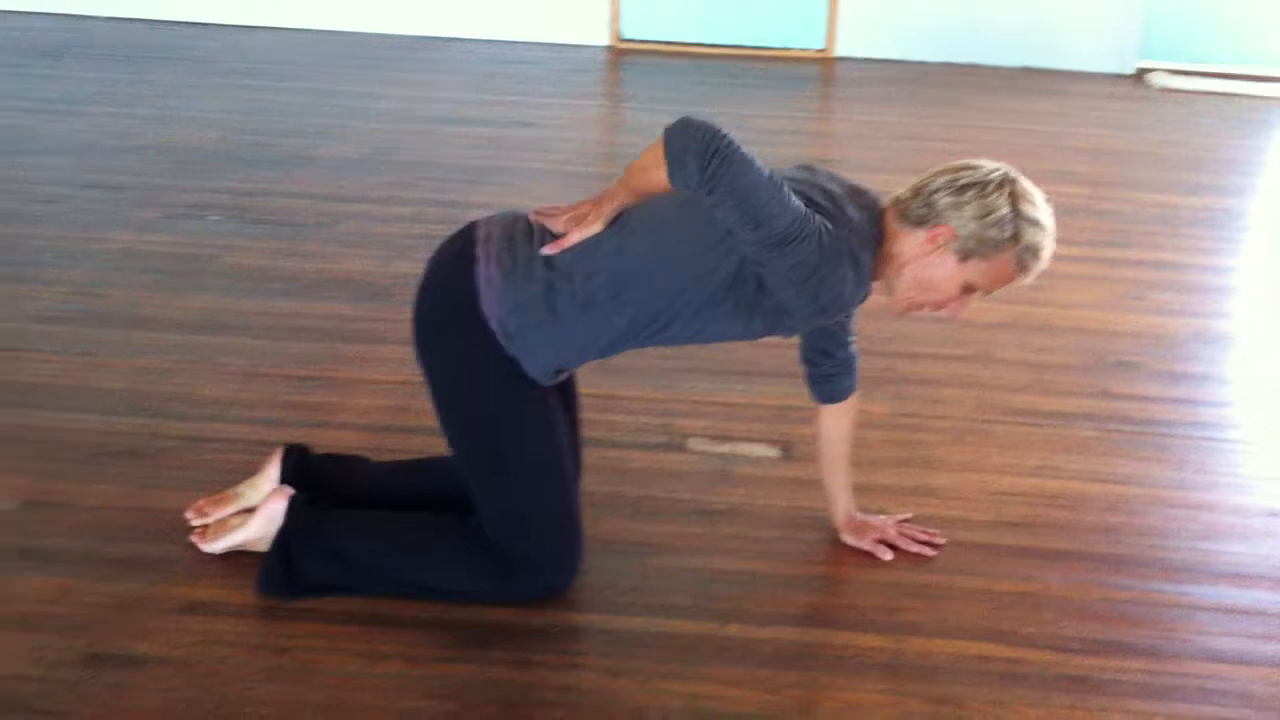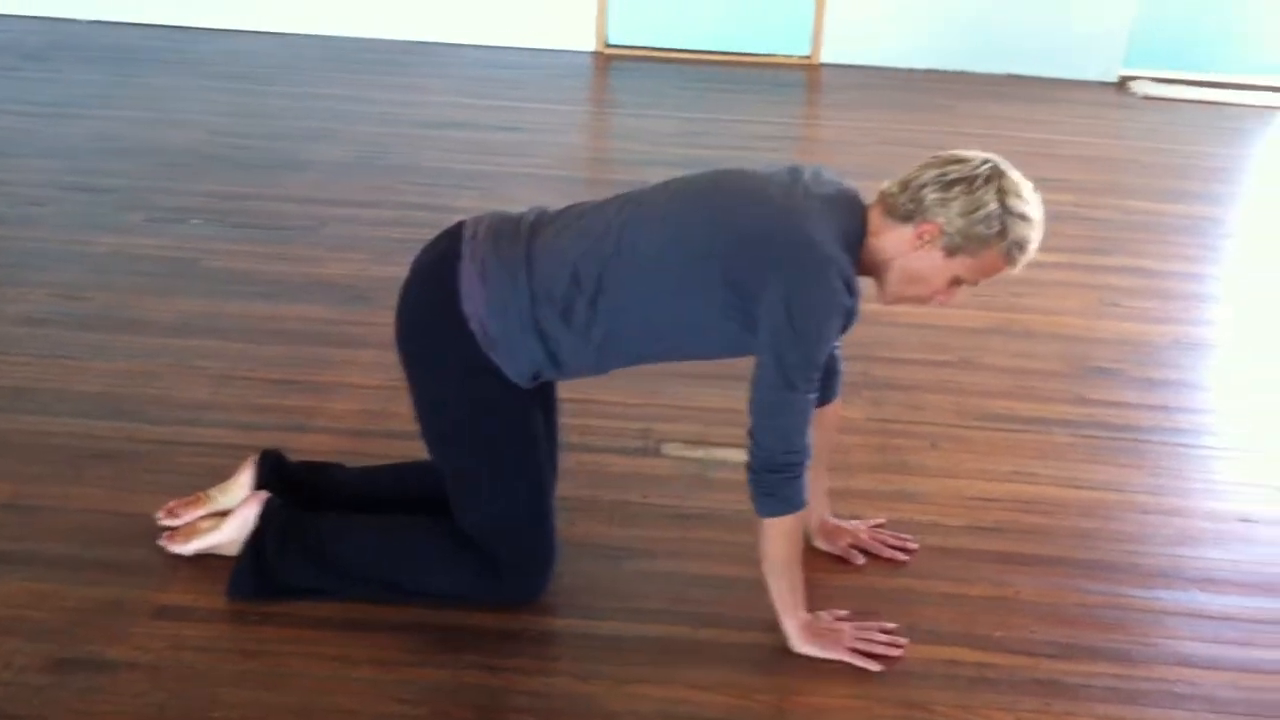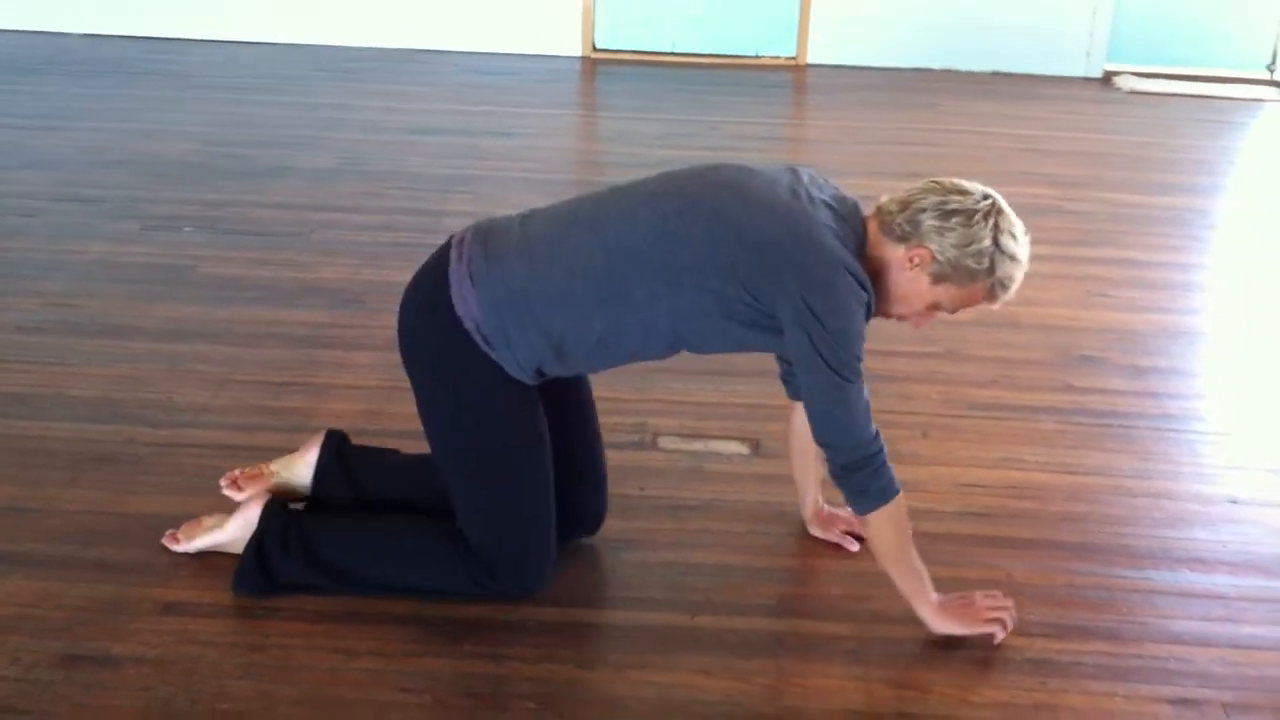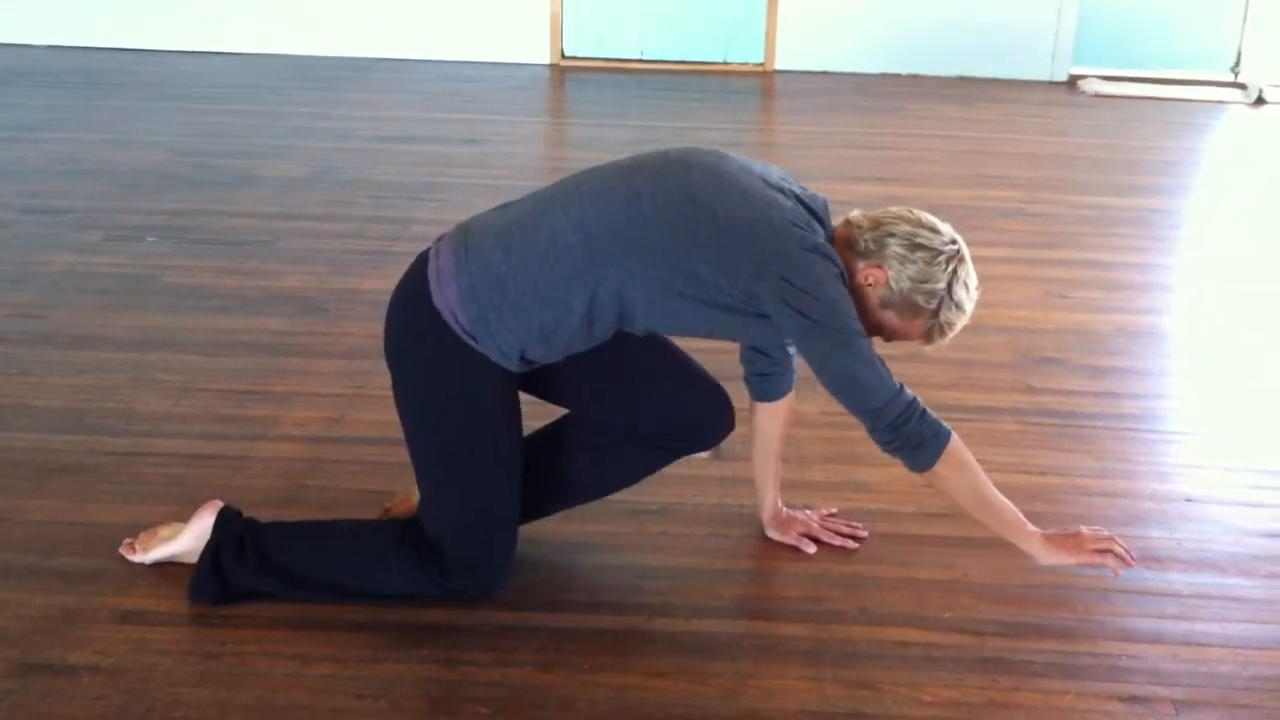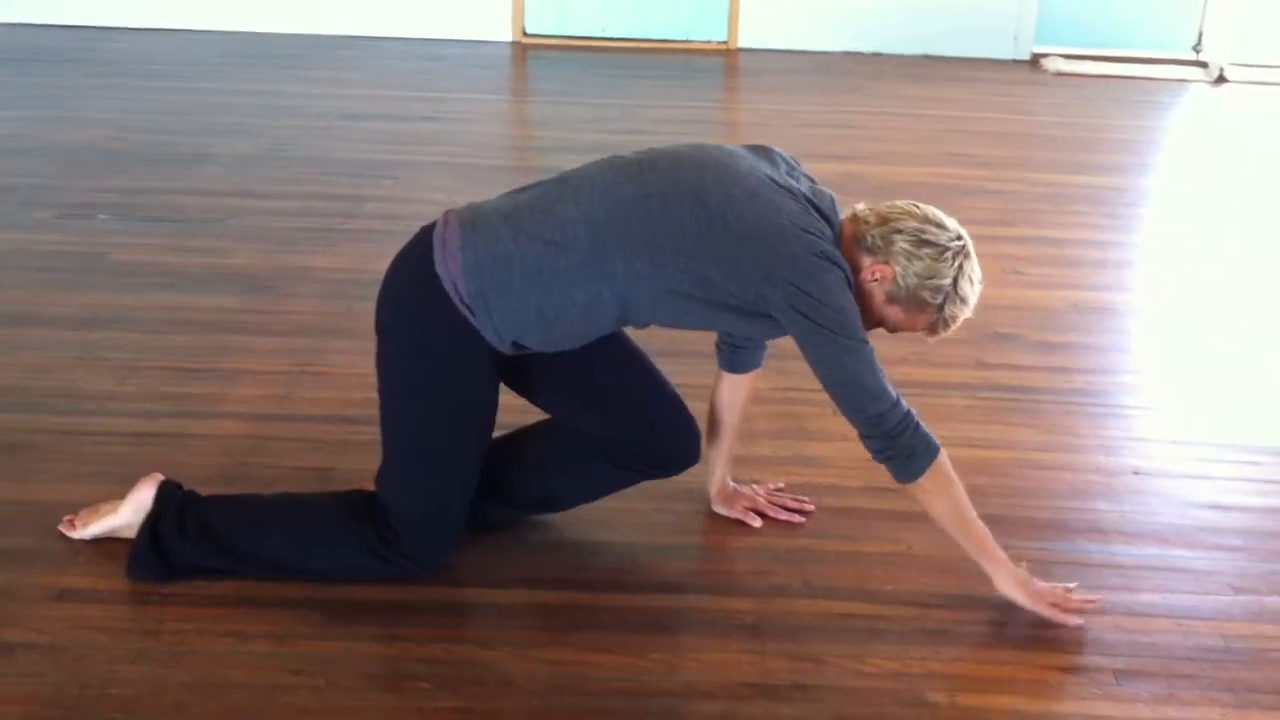
dt=1s
person 1, frame 1
left shoulder: (849, 225)
right shoulder: (826, 262)
left elbow: (831, 368)
right elbow: (695, 141)
left wrist: (846, 513)
right wrist: (610, 205)
left hip: (511, 302)
right hip: (482, 315)
left knee: (532, 488)
right knee: (538, 563)
left ankle: (300, 477)
right ankle: (289, 531)
person 1, frame 2
left shoulder: (831, 211)
right shoulder: (817, 270)
left elbow: (818, 376)
right elbow: (775, 460)
left wrist: (822, 519)
right wrist: (796, 623)
left hip: (493, 289)
right hip: (466, 319)
left knee: (506, 494)
right knee: (513, 567)
left ankle: (276, 482)
right ankle: (266, 534)
person 1, frame 3
left shoulder: (827, 218)
right shoulder: (827, 279)
left elbow: (803, 374)
right elbow: (859, 458)
left wrist: (816, 509)
right wrist: (932, 607)
left hip: (503, 300)
right hip: (466, 328)
left knee: (575, 513)
right knee: (511, 566)
left ankle: (327, 469)
right ankle: (269, 537)
person 1, frame 4
left shoulder: (790, 223)
right shoulder: (800, 267)
left elbow: (768, 365)
right elbow: (904, 426)
left wrist: (773, 508)
right wrist: (1036, 540)
left hip: (512, 306)
right hip: (452, 326)
left knee: (696, 416)
right knee: (469, 569)
left ankle: (464, 485)
right ankle: (227, 544)
person 1, frame 5
left shoulder: (788, 190)
right shoulder: (809, 265)
left elbow: (741, 336)
right elbow: (893, 432)
left wrist: (722, 480)
right wrist: (1005, 573)
left hip: (502, 293)
right hip: (446, 302)
left knee: (661, 442)
right knee: (412, 545)
left ankle: (428, 485)
right ankle: (169, 517)
